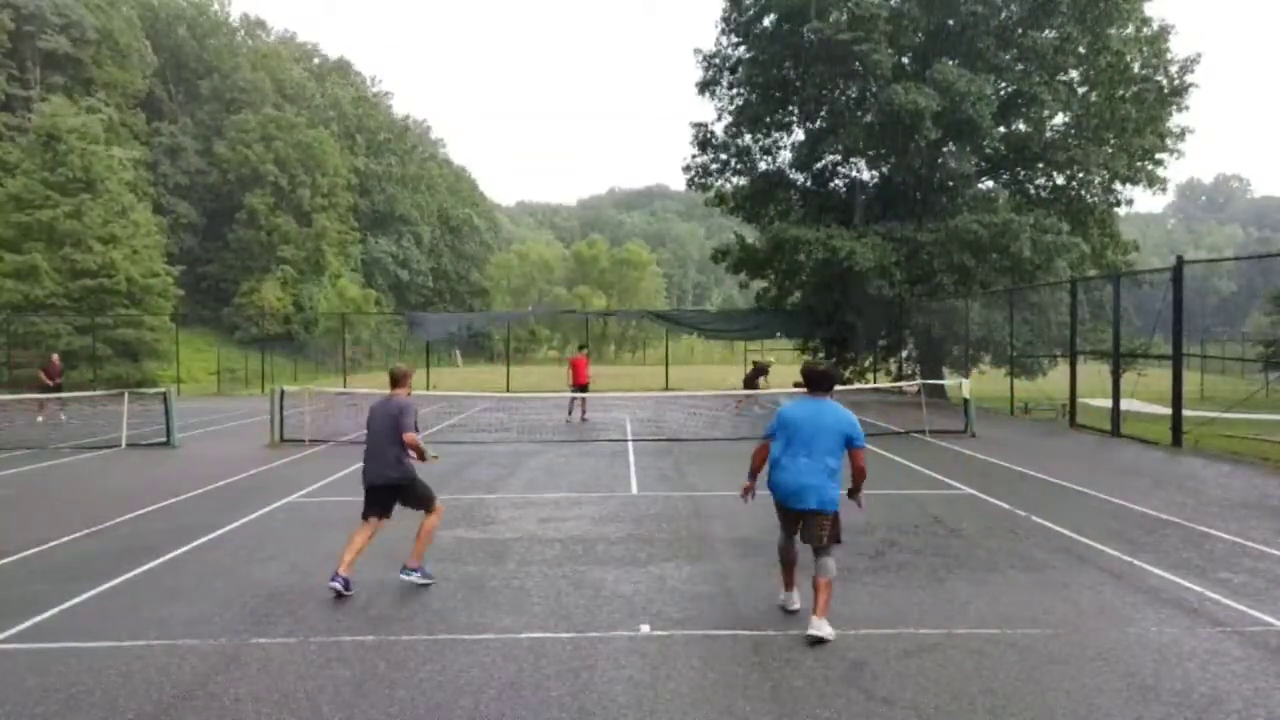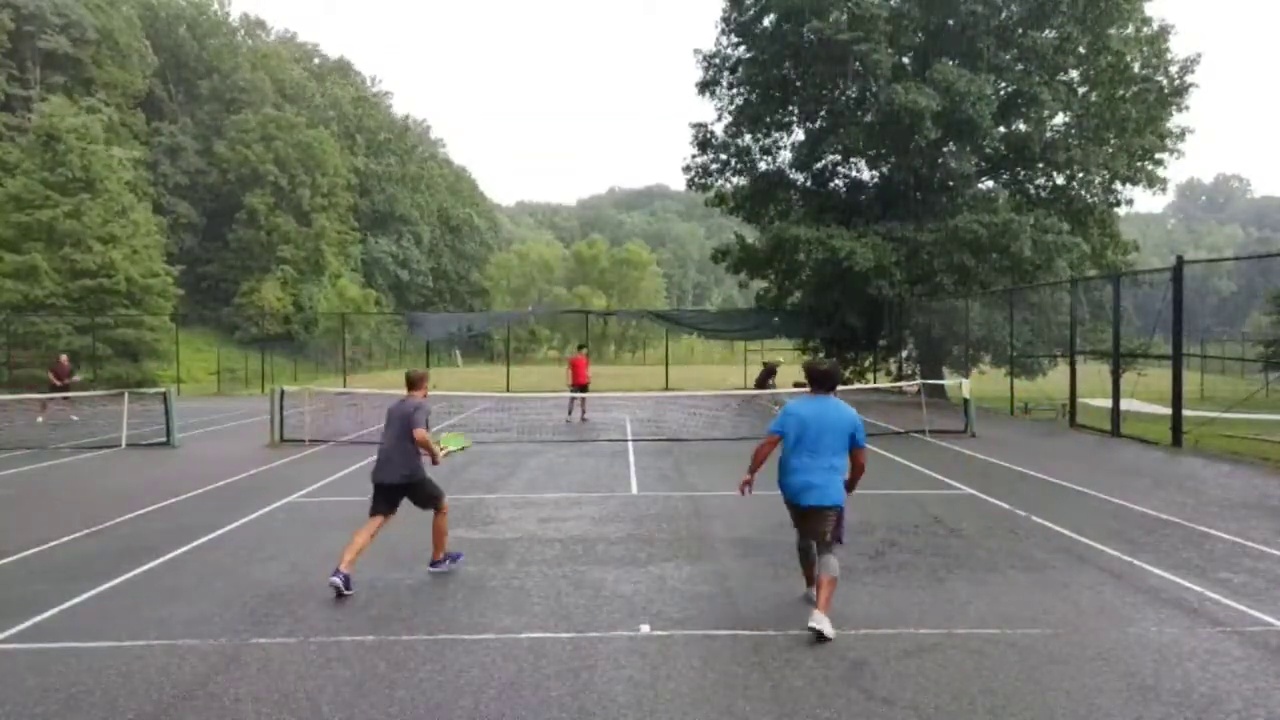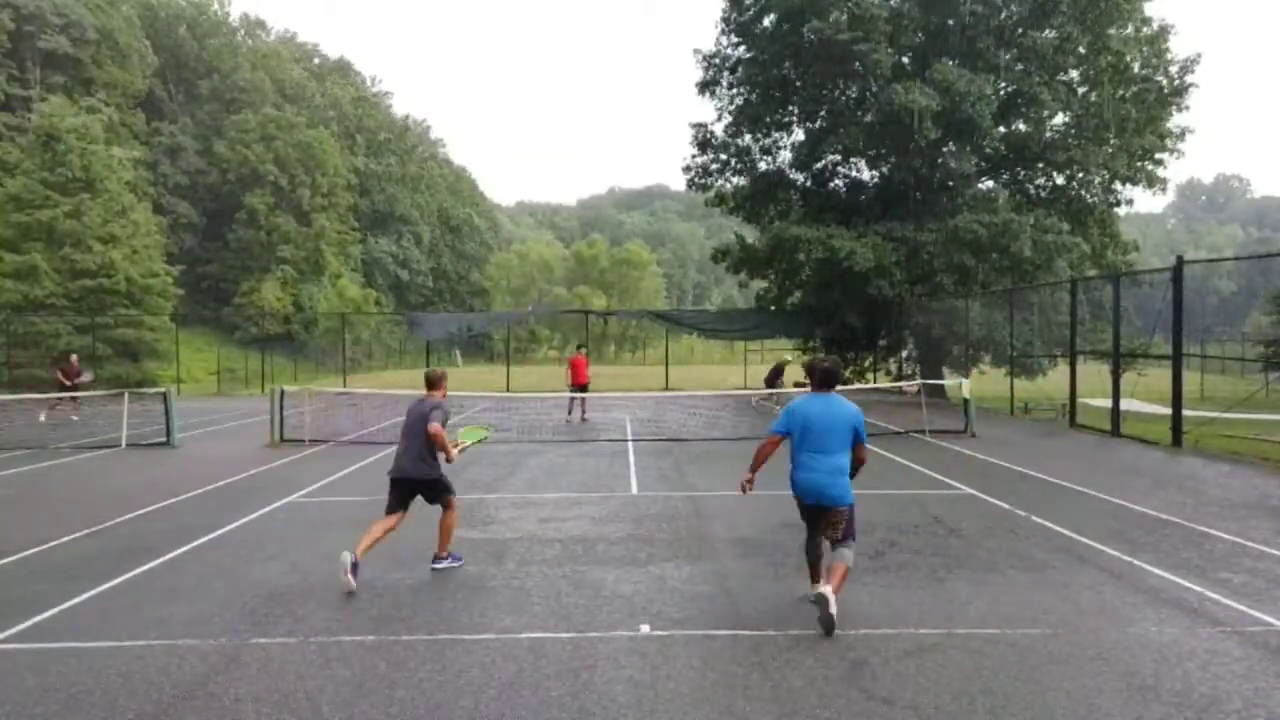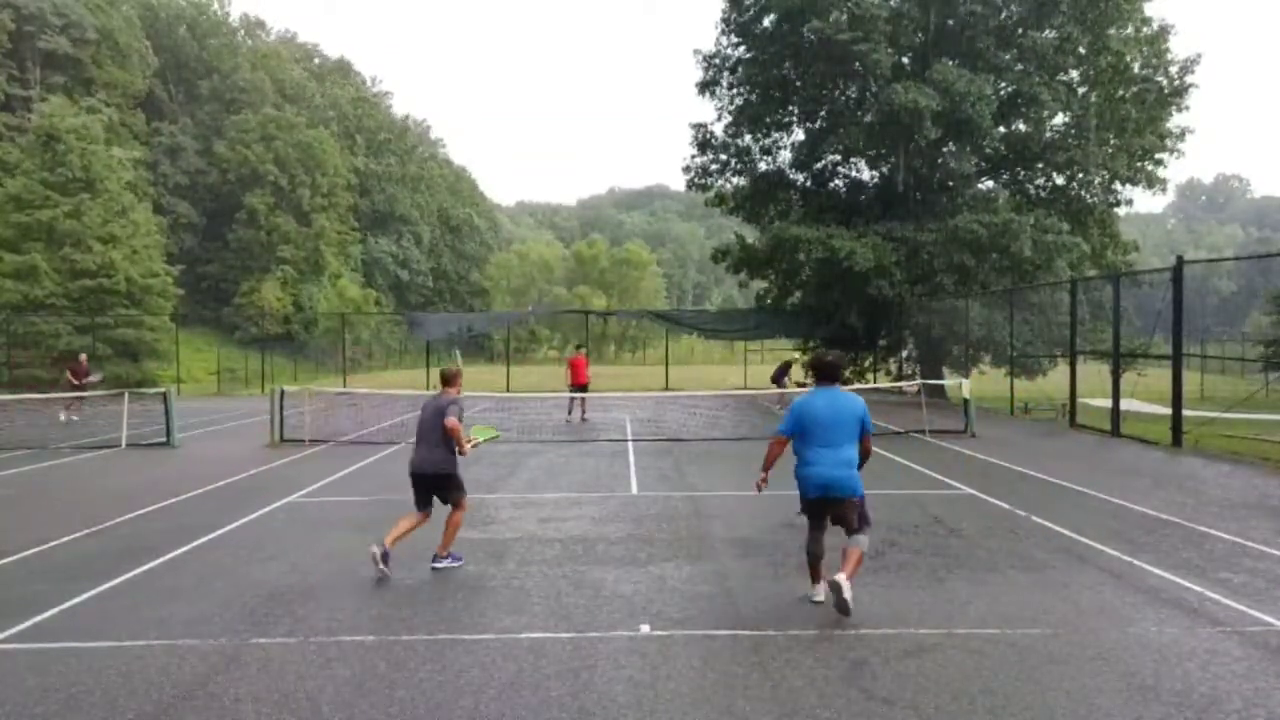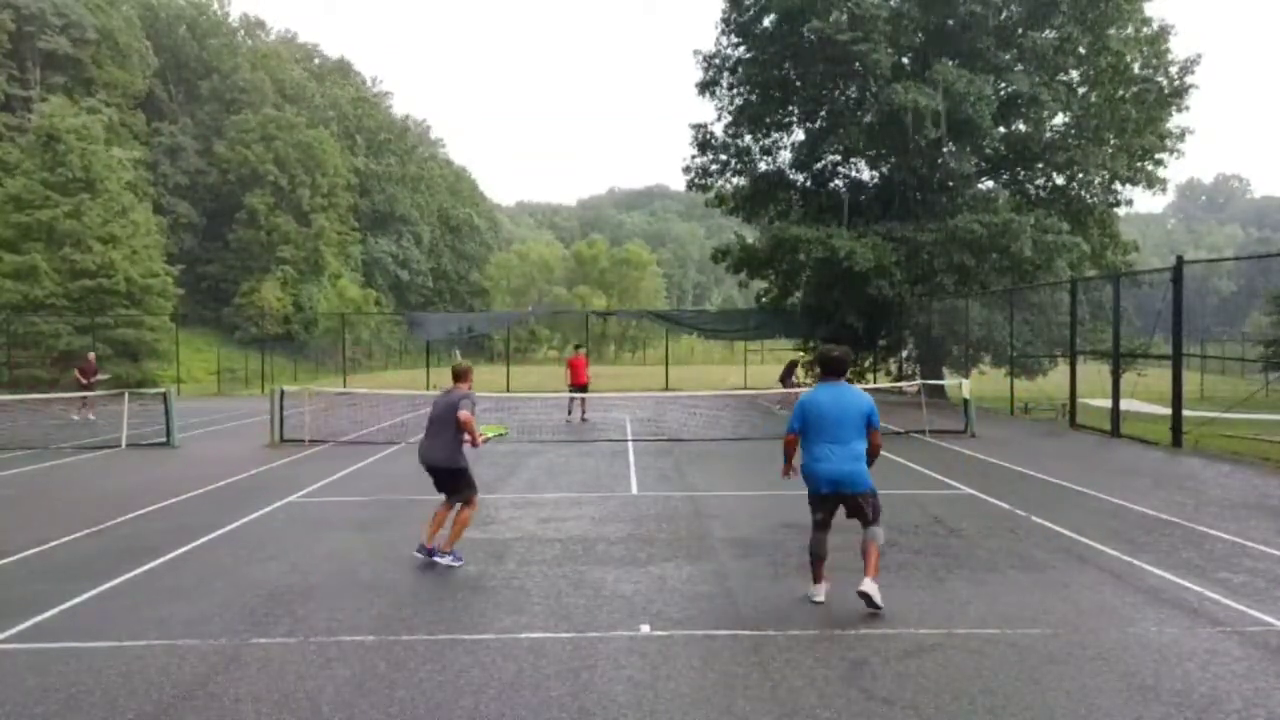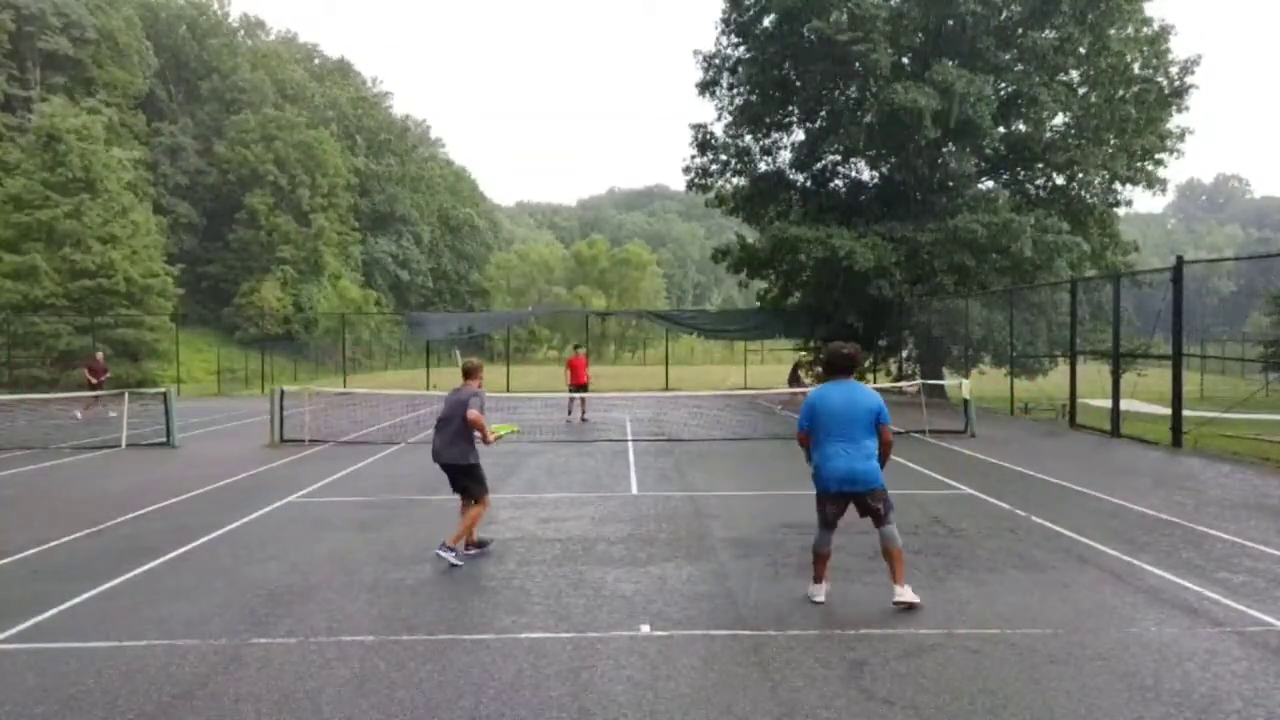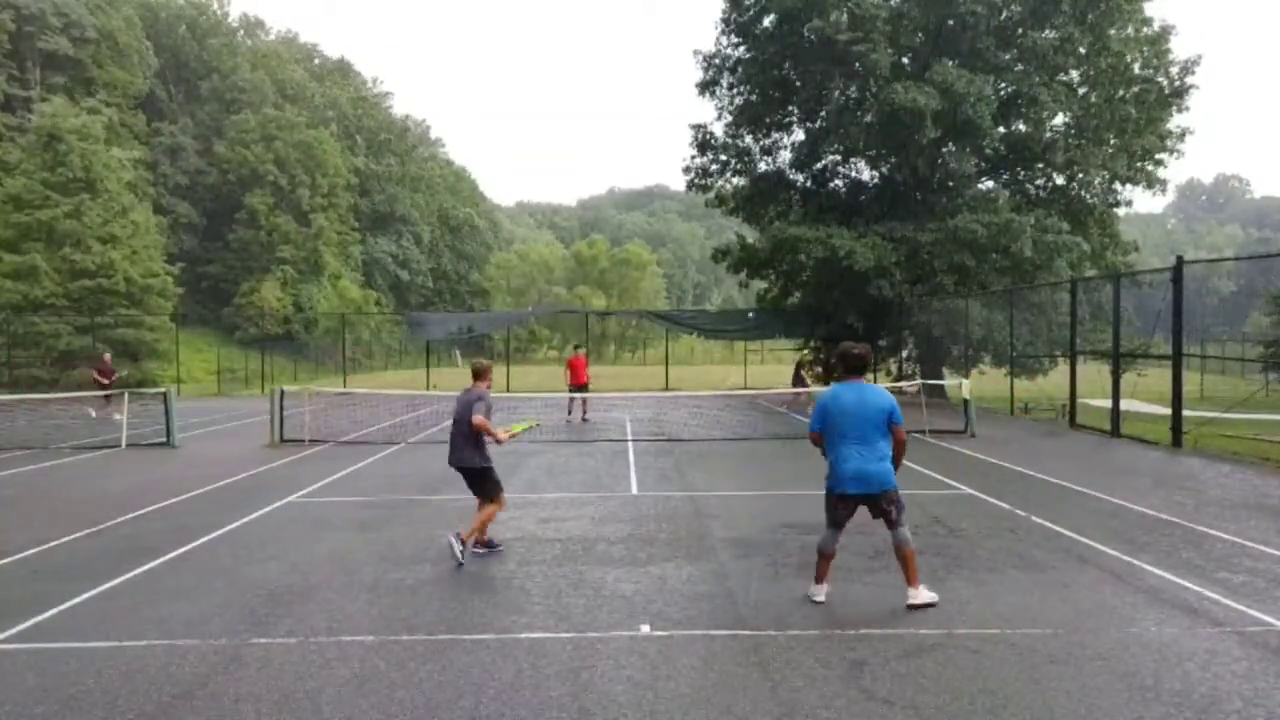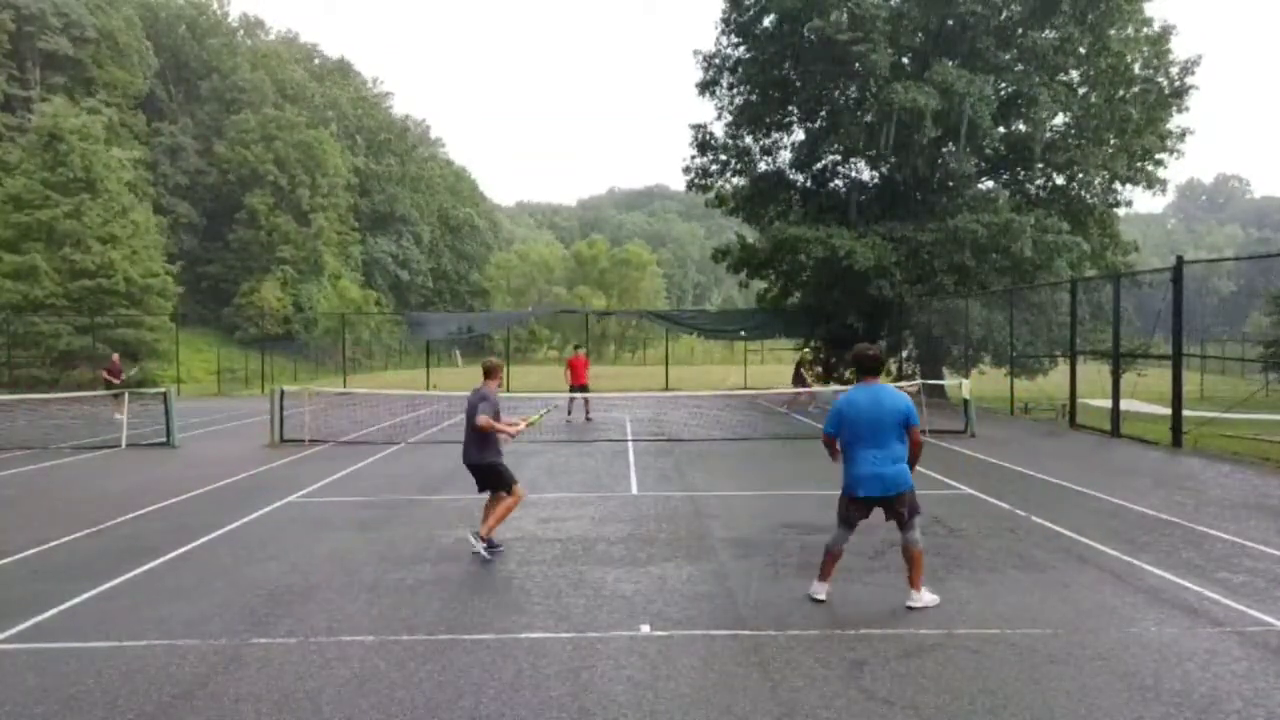
dt=0.1s
person 1, frame 1
left shoulder: (787, 411)
right shoulder: (847, 418)
left elbow: (764, 448)
right elbow: (859, 465)
left wrist: (751, 479)
right wrist: (856, 490)
left hip: (785, 489)
right hip: (822, 494)
left knee: (787, 538)
right knee: (823, 555)
left ankle: (790, 594)
right ankle: (819, 620)
person 1, frame 2
left shoulder: (792, 409)
right shoulder: (850, 415)
left elbow: (768, 444)
right elbow: (859, 462)
left wrist: (750, 473)
right wrist: (851, 482)
left hip: (793, 486)
right hip: (828, 492)
left knee: (805, 538)
right knee: (826, 552)
left ankle: (812, 589)
right ankle: (819, 614)
person 1, frame 3
left shoulder: (795, 408)
right shoulder: (853, 411)
left elbow: (770, 443)
right elbow: (861, 456)
left wrist: (752, 472)
left hip: (804, 486)
right hip: (837, 489)
left knee: (814, 534)
right knee: (843, 547)
left ankle: (817, 586)
right ankle: (829, 590)
person 1, frame 4
left shoulder: (800, 404)
right shoulder: (857, 404)
left elbow: (779, 442)
right elbow: (866, 448)
left wrist: (765, 471)
left hip: (810, 481)
right hip: (845, 481)
left knee: (815, 531)
right knee: (858, 533)
left ankle: (817, 587)
right ankle: (843, 578)
person 1, frame 5
left shoulder: (807, 400)
right shoulder: (863, 399)
left elbow: (790, 440)
right elbow: (876, 443)
left wrist: (788, 464)
right wrist: (865, 466)
left hip: (819, 477)
right hip: (855, 477)
left knee: (820, 531)
right knee: (872, 527)
left ankle: (818, 586)
right ankle: (869, 582)
person 1, frame 6
left shoulder: (815, 397)
right shoulder: (872, 397)
left elbow: (802, 438)
right elbow: (887, 439)
left wrist: (812, 455)
right wrist: (880, 466)
left hip: (829, 477)
right hip: (866, 474)
left knee: (825, 530)
right knee: (886, 527)
left ankle: (818, 586)
right ankle: (901, 589)
person 1, frame 7
left shoulder: (827, 398)
right shoulder: (885, 397)
left elbow: (815, 438)
right elbow: (900, 438)
left wrist: (828, 448)
right wrist: (894, 466)
left hip: (842, 479)
right hip: (879, 476)
left knee: (833, 531)
right knee: (898, 530)
left ankle: (819, 587)
right ankle: (915, 590)
person 1, frame 8
left shoulder: (844, 402)
right shoulder: (901, 399)
left elbow: (828, 440)
right elbow: (916, 441)
left wrist: (834, 453)
right wrist: (909, 467)
left hip: (857, 480)
right hip: (896, 479)
left knee: (843, 531)
right knee: (910, 531)
left ankle: (820, 585)
right ankle: (917, 593)
person 2, frame 1
left shoulder: (375, 407)
right shoulder: (406, 405)
right elbow: (409, 438)
right wrist: (423, 452)
left hip: (373, 475)
right hip: (400, 474)
left knee: (369, 525)
right knee: (434, 509)
left ankle: (340, 576)
right ankle: (412, 567)
person 2, frame 2
left shoulder: (393, 408)
right shoulder: (420, 406)
right elbow: (419, 435)
left wrist: (426, 449)
right wrist: (435, 453)
left hip: (383, 474)
right hip: (409, 473)
left knee: (374, 522)
right knee: (442, 507)
left ankle: (342, 572)
right ankle: (439, 560)
person 2, frame 3
left shoulder: (414, 406)
right shoulder: (440, 405)
right elbow: (435, 430)
left wrist: (446, 447)
right wrist: (448, 451)
left hip: (400, 471)
right hip: (426, 470)
left knee: (391, 518)
right knee: (450, 505)
left ankle: (356, 556)
right ankle: (441, 557)
person 2, frame 4
left shoulder: (428, 403)
right shoulder: (455, 401)
right elbow: (452, 424)
left wrist: (460, 441)
right wrist: (462, 445)
left hip: (418, 465)
right hip: (442, 465)
left knee: (422, 514)
right knee: (460, 506)
left ankle: (385, 547)
right ankle: (442, 555)
person 2, frame 5
left shoulder: (441, 398)
right shoulder: (467, 396)
right elbow: (464, 417)
right wrist: (475, 437)
left hip: (430, 457)
right hip: (450, 459)
left knee: (450, 501)
right knee: (470, 503)
left ankle: (426, 545)
right ankle: (444, 552)
person 2, frame 6
left shoulder: (451, 395)
right shoulder: (476, 393)
right elbow: (473, 416)
right wrist: (486, 434)
left hip: (442, 454)
right hip: (462, 456)
left knee: (469, 496)
right knee: (481, 502)
left ankle: (470, 541)
right ankle: (450, 546)
person 2, frame 7
left shoulder: (464, 396)
right shoulder: (483, 396)
right elbow: (477, 420)
left wrist: (493, 433)
right wrist: (496, 435)
left hip: (459, 457)
right hip: (474, 459)
left knee: (487, 497)
right knee: (497, 503)
left ankle: (481, 540)
right ankle: (462, 537)
person 2, frame 8
left shoulder: (479, 393)
right shoulder: (488, 395)
right elbow: (481, 421)
left wrist: (511, 425)
right wrist: (506, 430)
left hip: (473, 456)
right hip: (484, 457)
left knee: (498, 494)
right knee: (516, 493)
left ankle: (484, 540)
right ankle: (482, 535)
